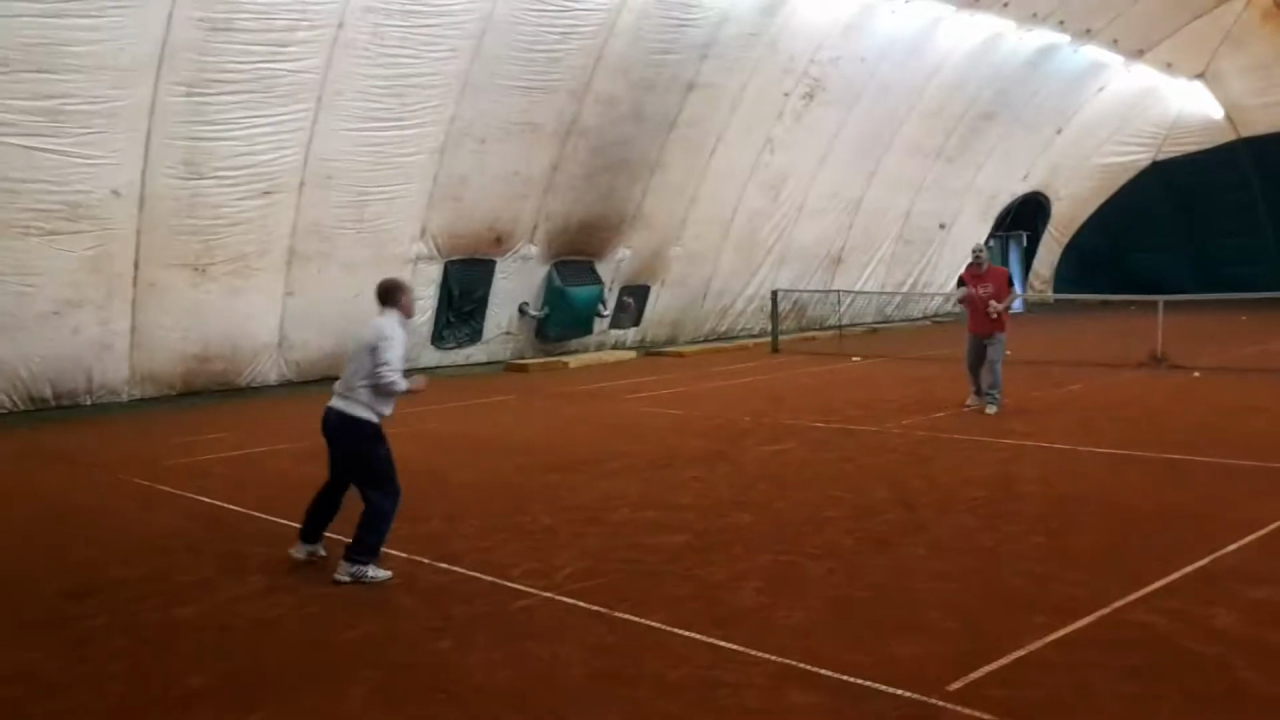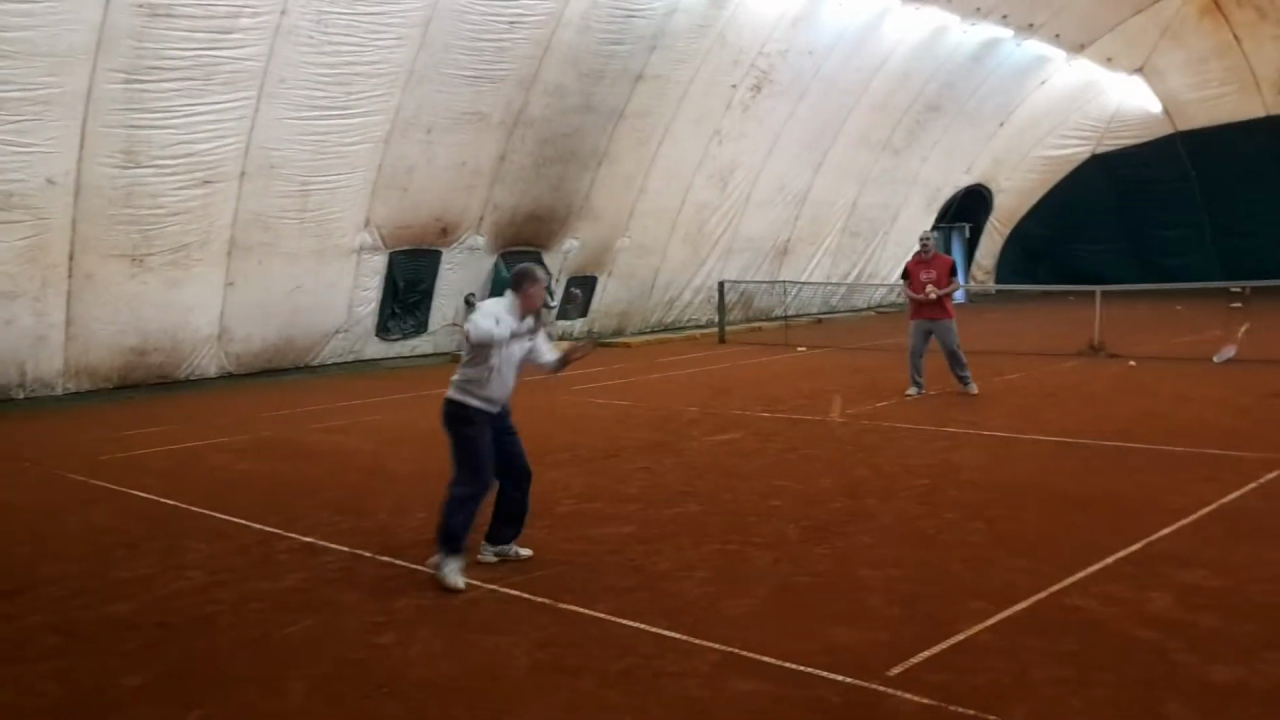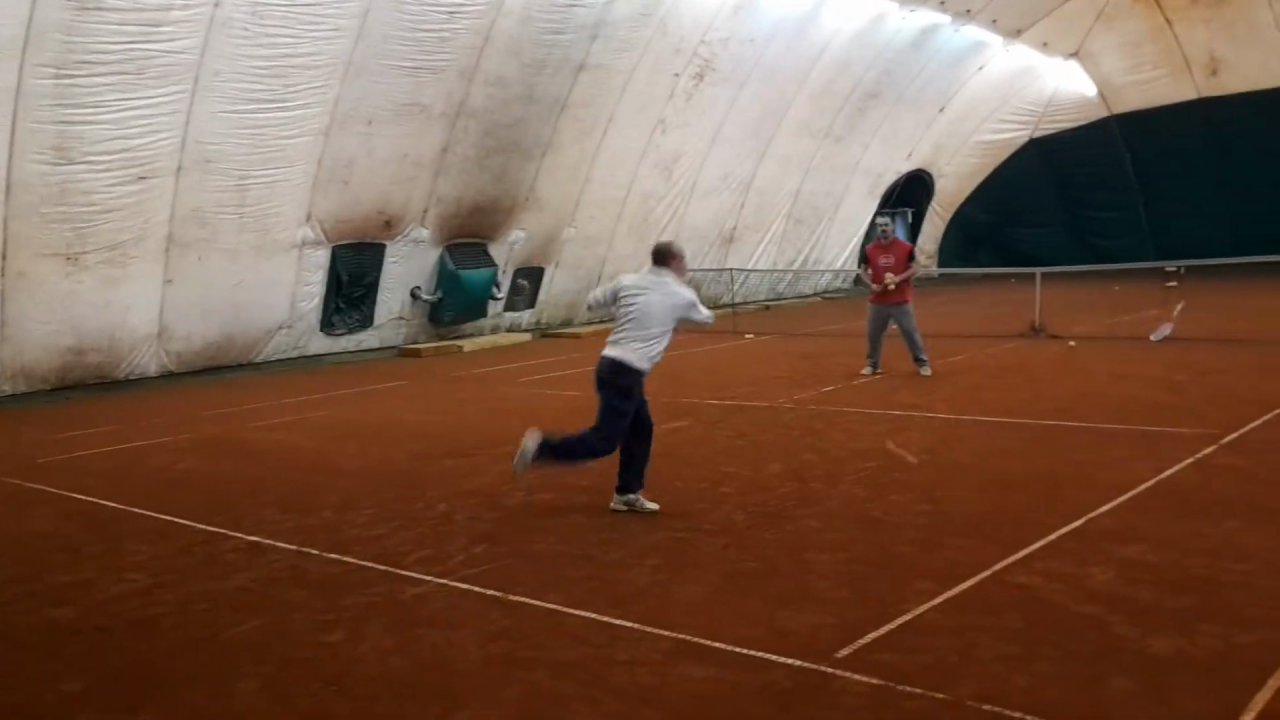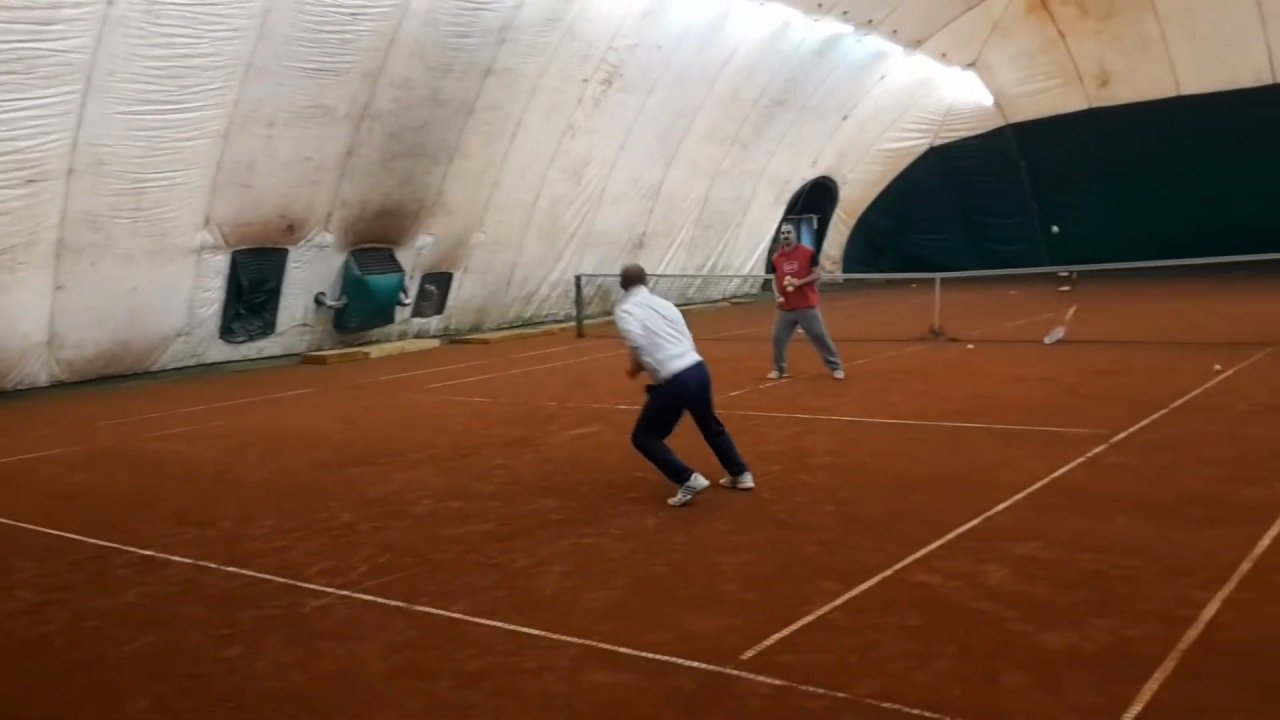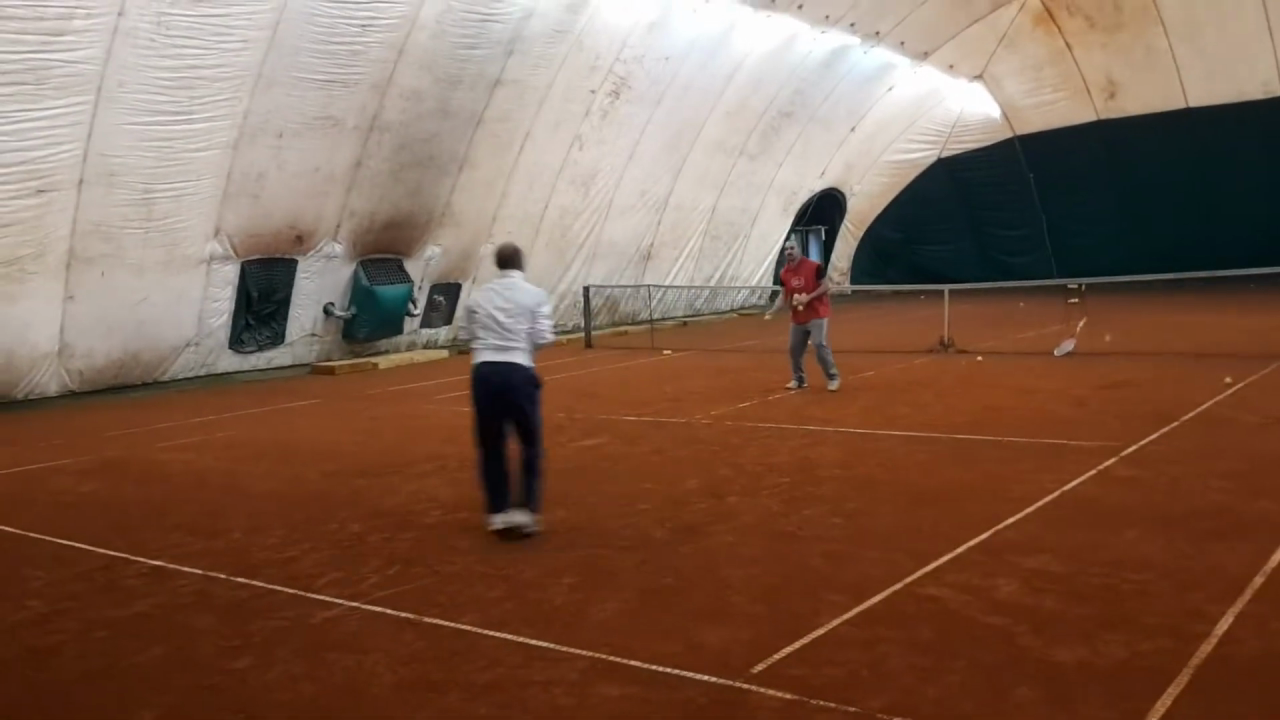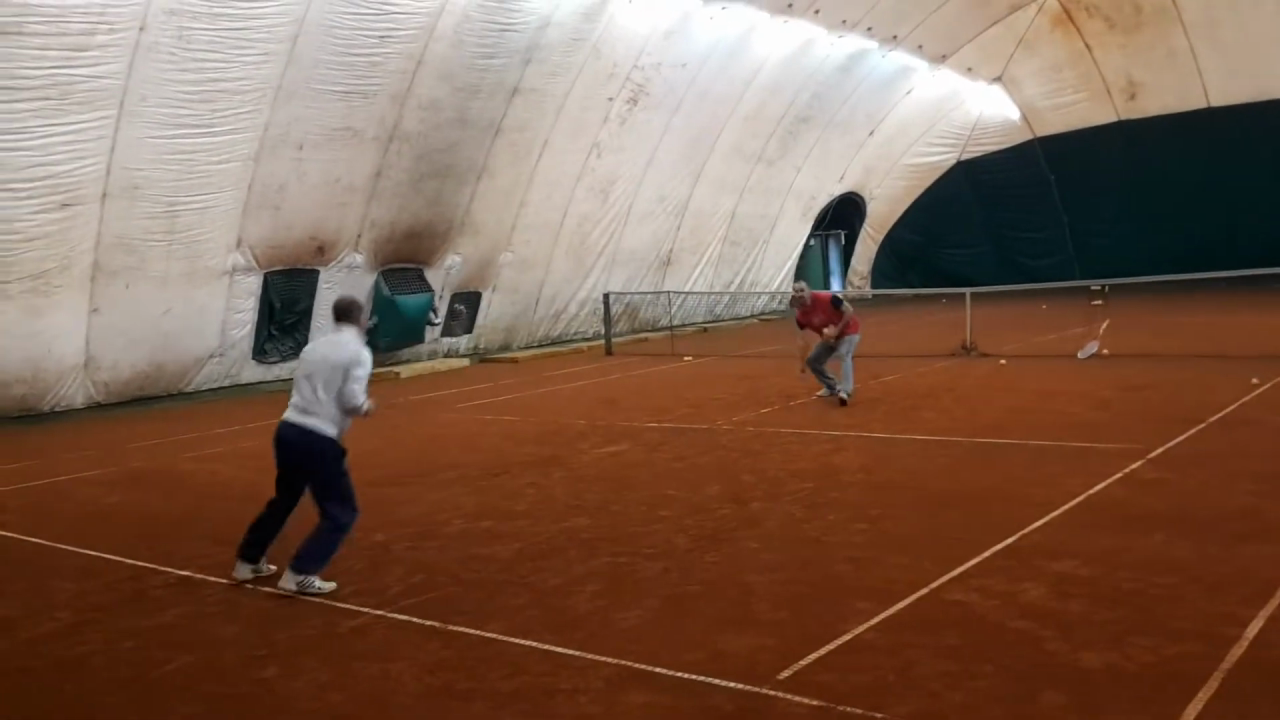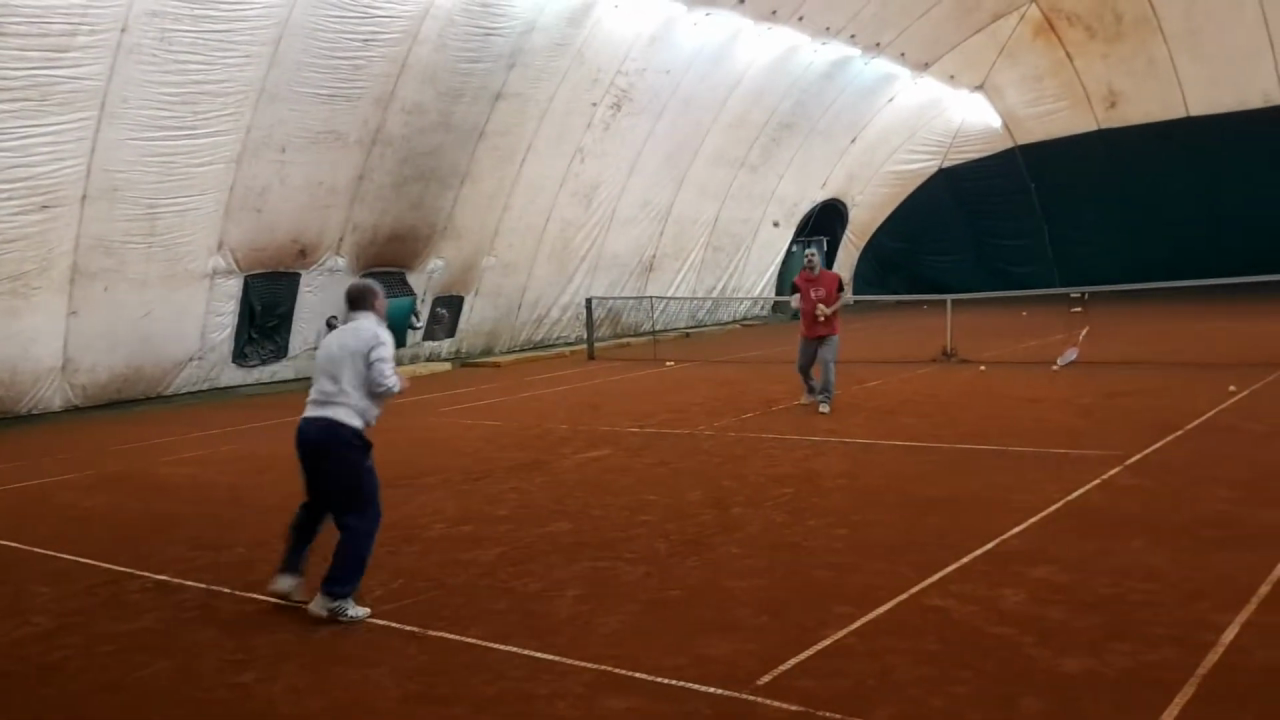
dt=0.7s
person 1, frame 1
left shoulder: (378, 327)
right shoulder: (392, 332)
right elbow: (386, 380)
left wrist: (402, 383)
right wrist: (409, 386)
left hip: (336, 415)
right hip: (357, 423)
left knee: (338, 482)
right knee: (384, 494)
left ankle: (308, 543)
right ankle: (357, 564)
person 1, frame 2
left shoulder: (529, 325)
right shoulder: (490, 309)
left elbow: (548, 362)
right elbow: (475, 334)
left wrist: (566, 356)
right wrist: (520, 331)
left hip: (495, 411)
right hip: (466, 409)
left knee: (518, 476)
right knee: (473, 482)
left ankle: (499, 543)
right ankle: (448, 556)
person 1, frame 3
left shoulder: (628, 283)
right shoulder: (682, 295)
left elbow: (593, 302)
right elbow: (704, 318)
right wrist: (701, 311)
left hip: (611, 366)
right hip: (625, 373)
left knee: (641, 429)
right knee: (603, 441)
left ankle: (628, 494)
right ankle: (539, 448)
person 1, frame 4
left shoulder: (624, 310)
right shoulder: (665, 304)
left elbow: (635, 342)
left wrist: (636, 365)
left hip: (673, 381)
right hip: (698, 370)
left knee: (644, 437)
right knee: (711, 426)
left ankle: (688, 480)
right ankle: (740, 474)
person 1, frame 5
left shoulder: (478, 294)
right shoulder: (536, 295)
left elbow: (466, 335)
right elbow: (544, 338)
left hip: (484, 372)
right hip: (518, 373)
left knee: (490, 448)
right knee: (531, 445)
left ankle: (498, 513)
right ankle: (524, 511)
person 1, frame 6
left shoulder: (312, 347)
right shoulder: (359, 353)
right elbow: (352, 401)
right wrist: (365, 406)
left hip: (287, 431)
right hip: (318, 439)
left knee: (284, 500)
right knee: (341, 512)
left ankle: (247, 562)
right ankle: (300, 574)
person 1, frame 7
left shoulder: (332, 338)
right shoulder: (378, 335)
right elbow: (383, 384)
left wrist: (383, 385)
right wrist: (396, 385)
left hip: (310, 428)
right hip: (341, 434)
left knee: (315, 506)
right knee: (362, 518)
left ankle: (288, 575)
right ankle: (332, 599)
